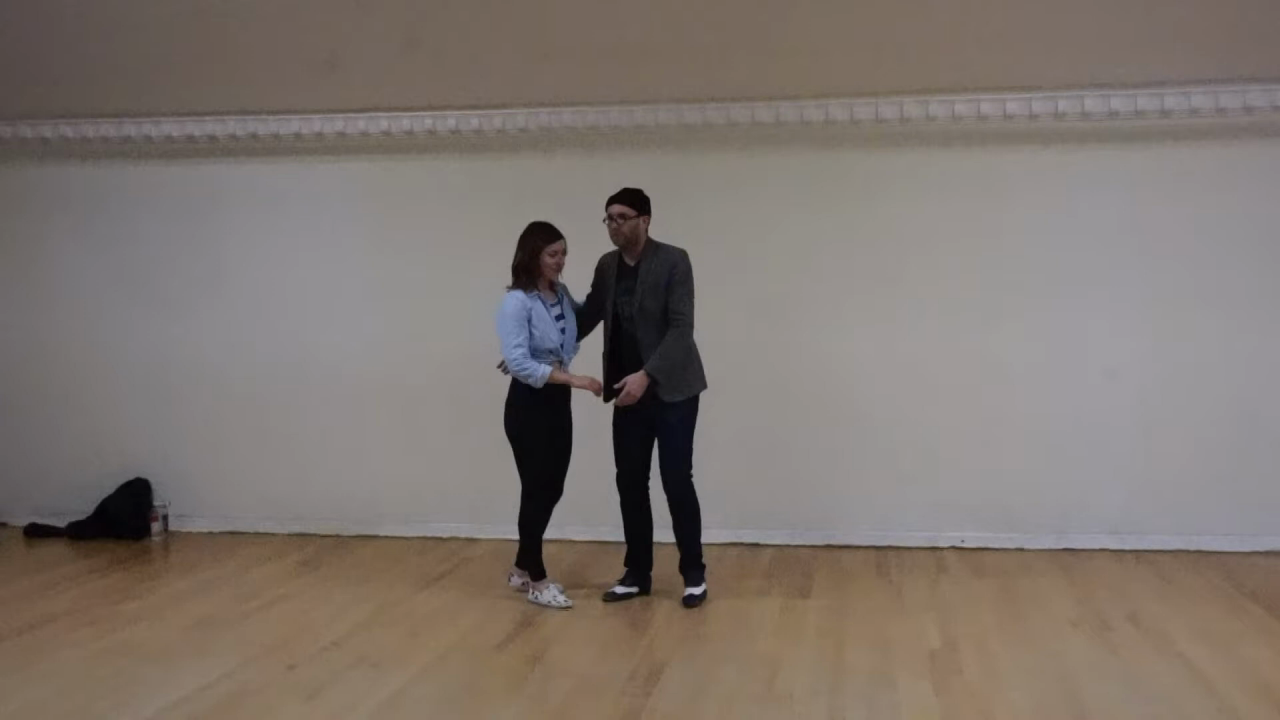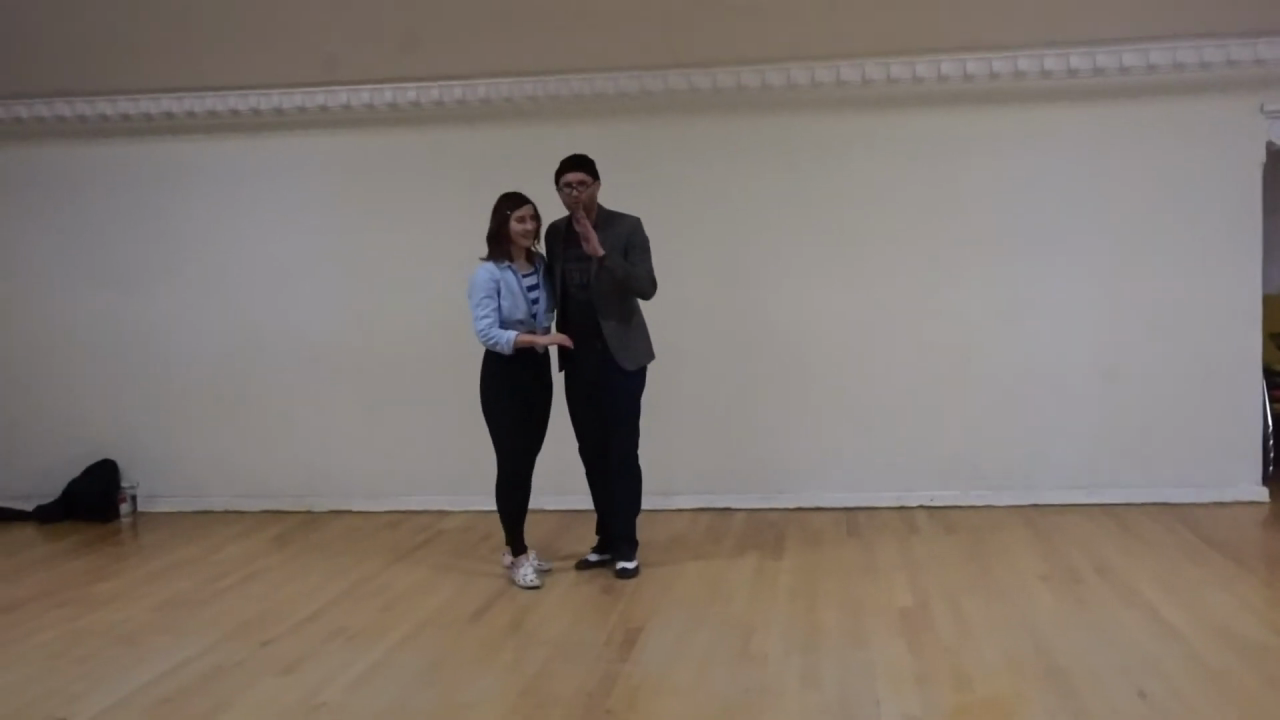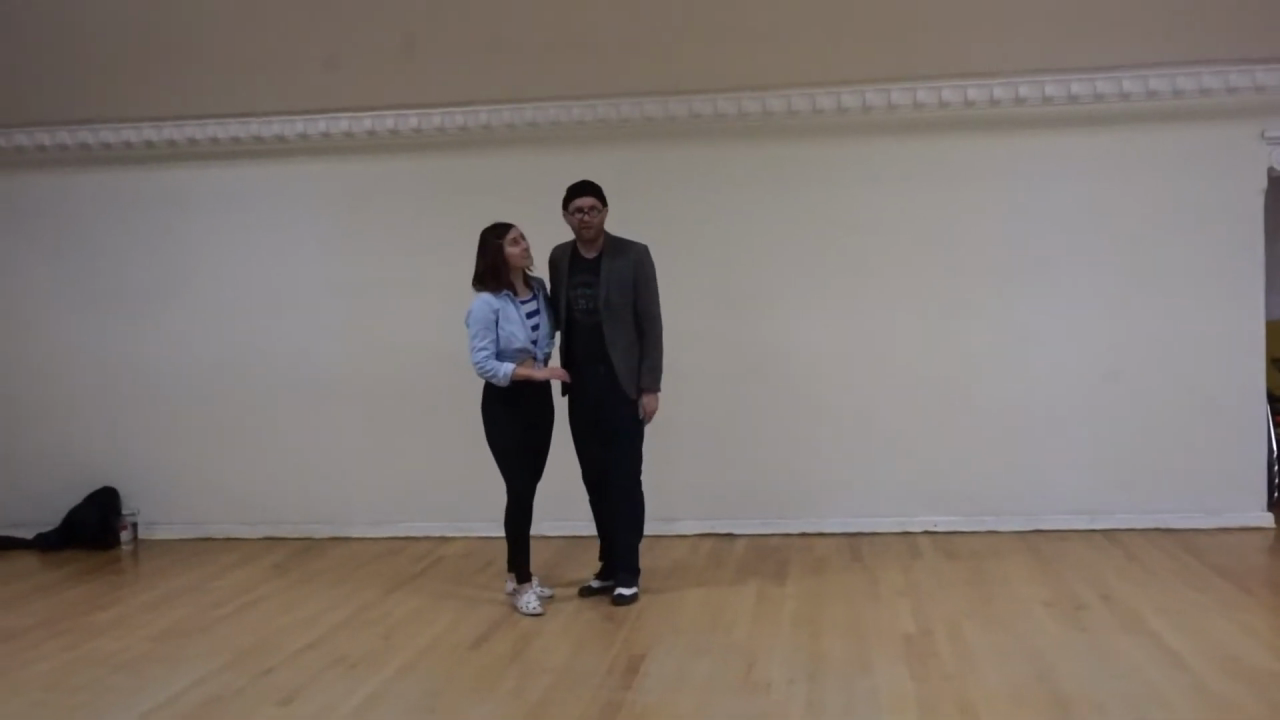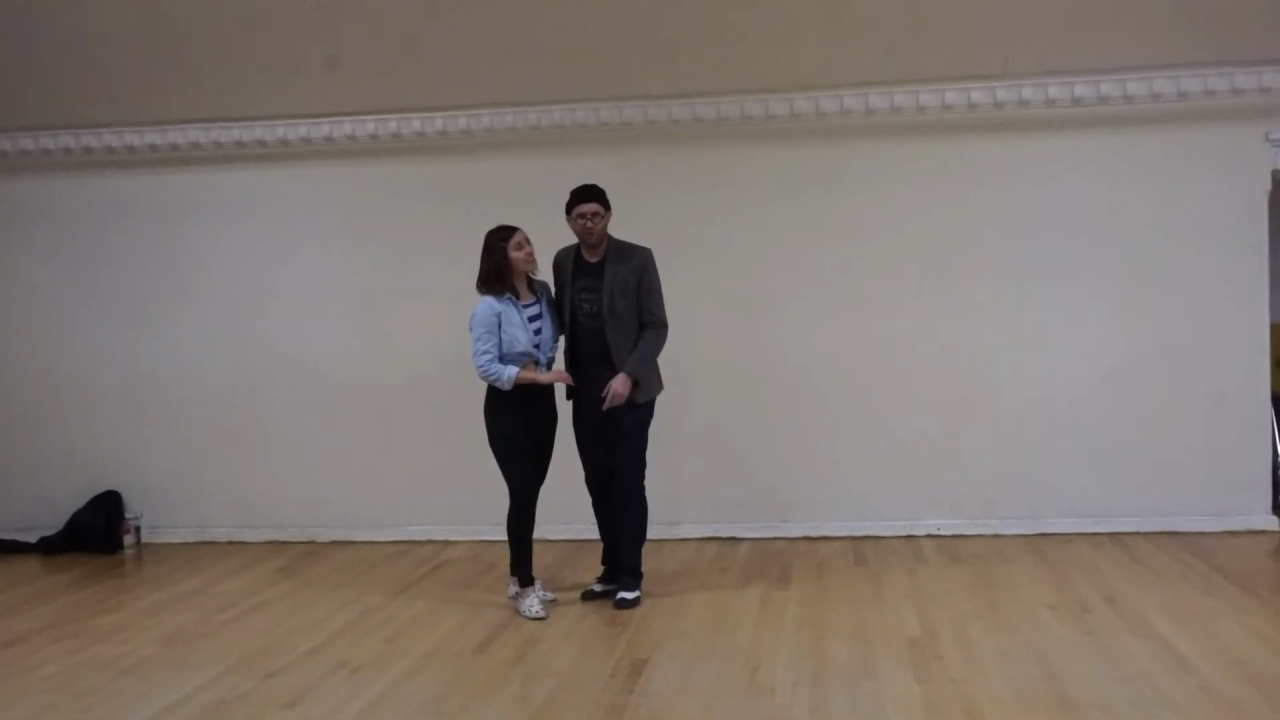
dt=1s
person 1, frame 1
left shoulder: (673, 261)
right shoulder: (607, 266)
left elbow: (681, 328)
right elbow: (586, 316)
left wrist: (646, 375)
left hip: (673, 389)
right hip: (629, 389)
left knee: (676, 480)
right knee: (630, 482)
left ankle: (693, 572)
right ankle: (637, 573)
person 1, frame 2
left shoulder: (626, 227)
right shoulder: (556, 233)
left elbow: (646, 286)
left wrist: (602, 253)
left hip: (620, 356)
right hip: (577, 359)
left knee: (622, 452)
right knee: (592, 453)
left ankle: (626, 546)
right ankle: (606, 540)
person 1, frame 3
left shoulder: (633, 255)
right shoulder: (560, 258)
left elbow: (650, 323)
right elbow: (558, 315)
left wrist: (650, 386)
left hip: (622, 384)
right hip: (581, 386)
left knee: (624, 479)
right knee: (595, 479)
left ankle: (627, 572)
right ankle: (609, 566)
person 1, frame 4
left shoulder: (637, 259)
right shoulder: (563, 262)
left elbow: (656, 326)
right elbow: (563, 319)
left wrist: (629, 374)
left hip: (629, 391)
right hip: (585, 391)
left knee: (628, 483)
right knee: (599, 484)
left ankle: (630, 576)
right ankle: (612, 570)
person 2, frame 1
left shoulder: (562, 294)
right shoulder: (516, 302)
right elbow: (518, 364)
right wrist: (573, 380)
left hip: (557, 400)
right hip: (529, 404)
left knee: (551, 490)
right knee: (537, 491)
left ankle: (522, 569)
right ankle: (537, 581)
person 2, frame 2
left shoulder: (542, 265)
right shoulder: (488, 273)
right elbow: (487, 332)
left wrist: (547, 339)
right wrist: (538, 338)
left hip: (538, 369)
right hip: (503, 374)
left knee: (527, 462)
right knee: (511, 463)
left ankle: (516, 548)
right ankle: (517, 555)
person 2, frame 3
left shoulder: (539, 289)
right shoulder: (486, 304)
right elbow: (483, 363)
left wrist: (542, 365)
right wrist: (532, 372)
left hip: (538, 398)
right hip: (505, 402)
left knee: (529, 487)
right knee: (520, 489)
left ankle: (518, 573)
right ankle: (521, 582)
person 2, frame 4
left shoulder: (543, 293)
right shoulder: (489, 307)
right elbow: (486, 367)
left wrist: (546, 368)
right wrist: (537, 375)
left hip: (542, 402)
right hip: (508, 407)
left knee: (532, 491)
right knee: (523, 493)
left ankle: (520, 577)
right ankle: (524, 586)
